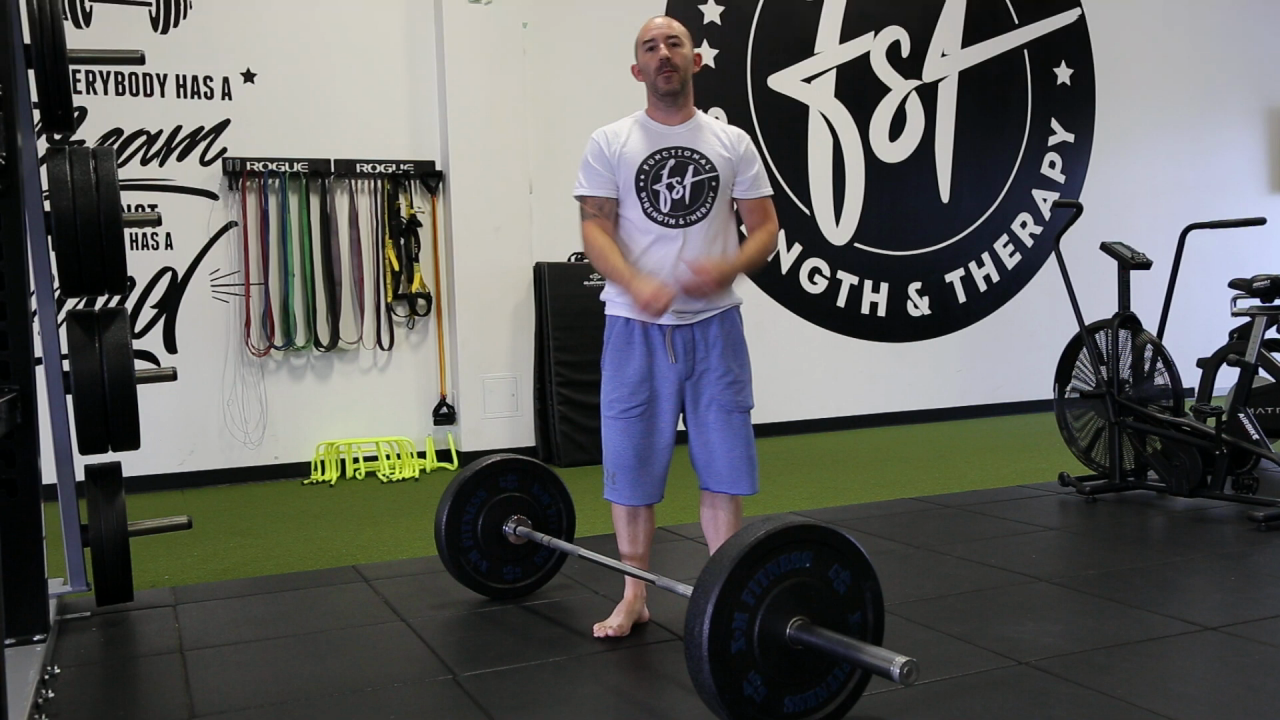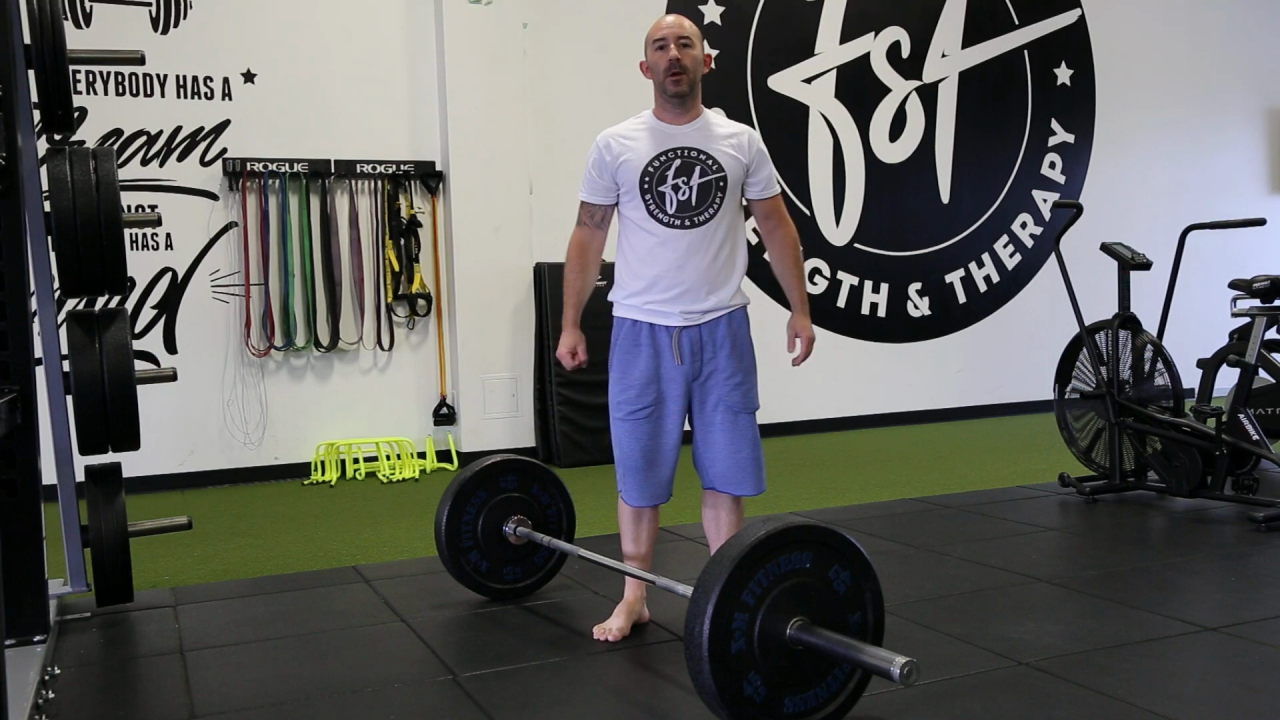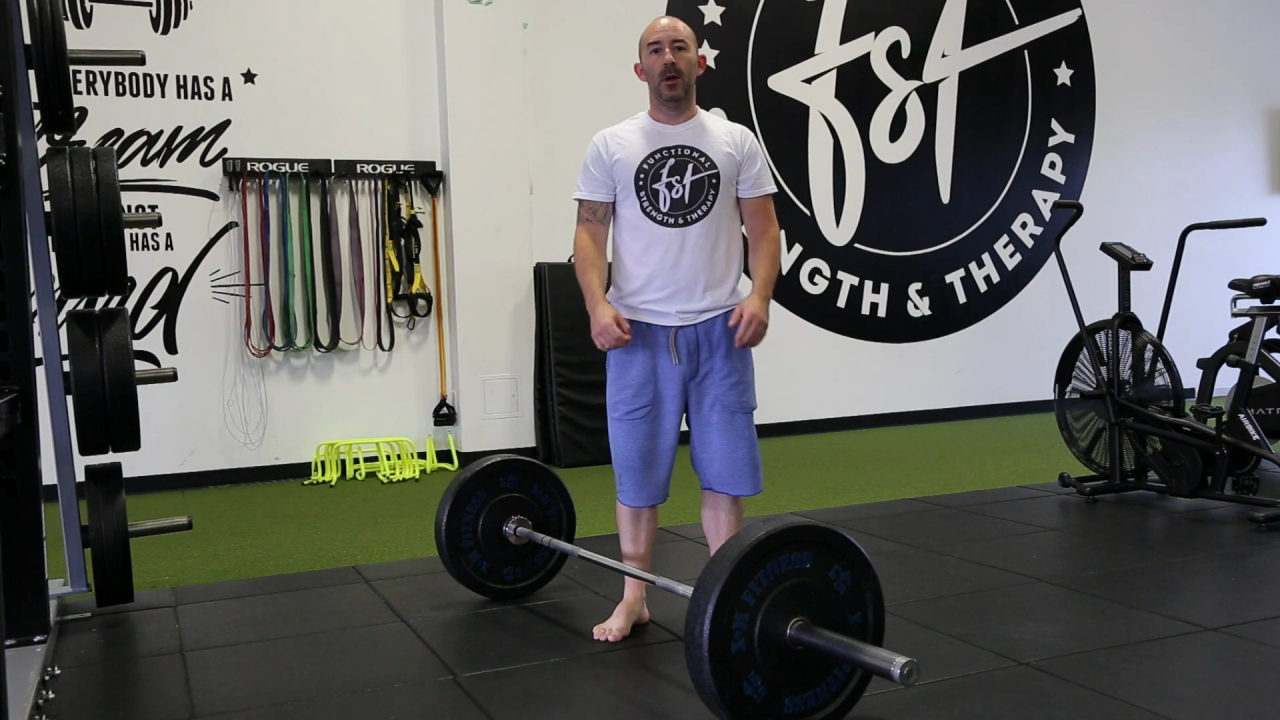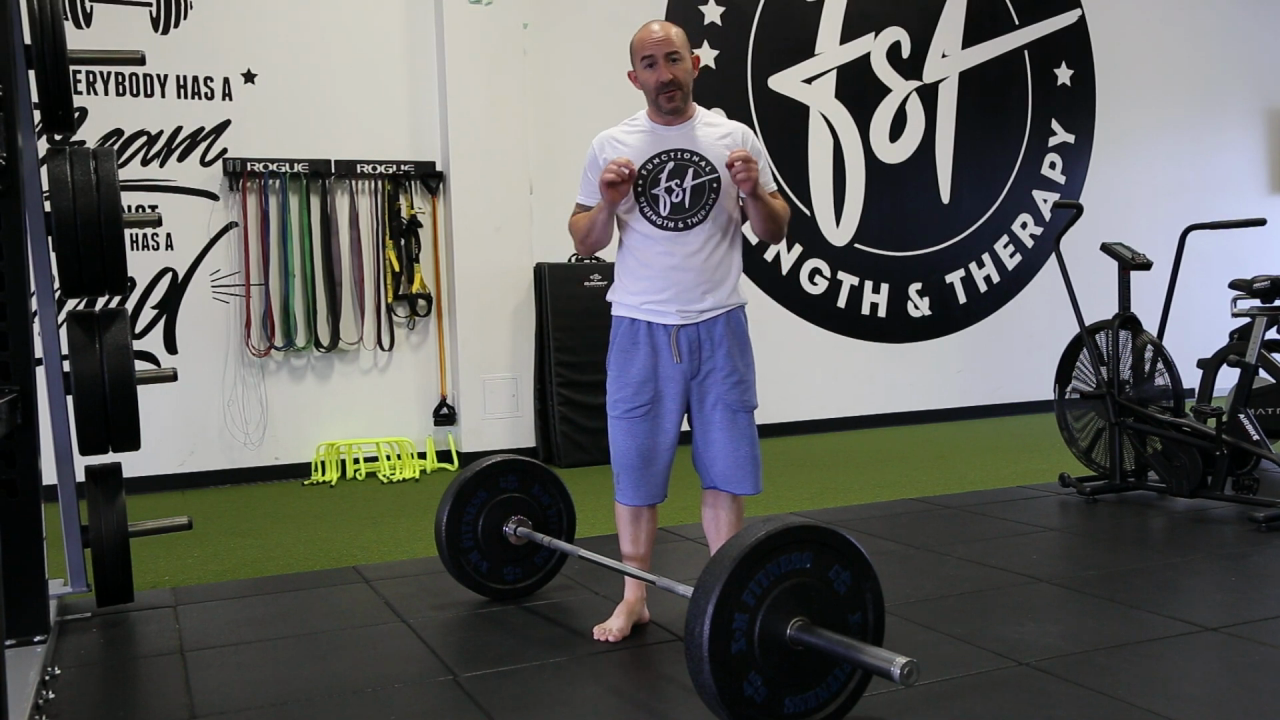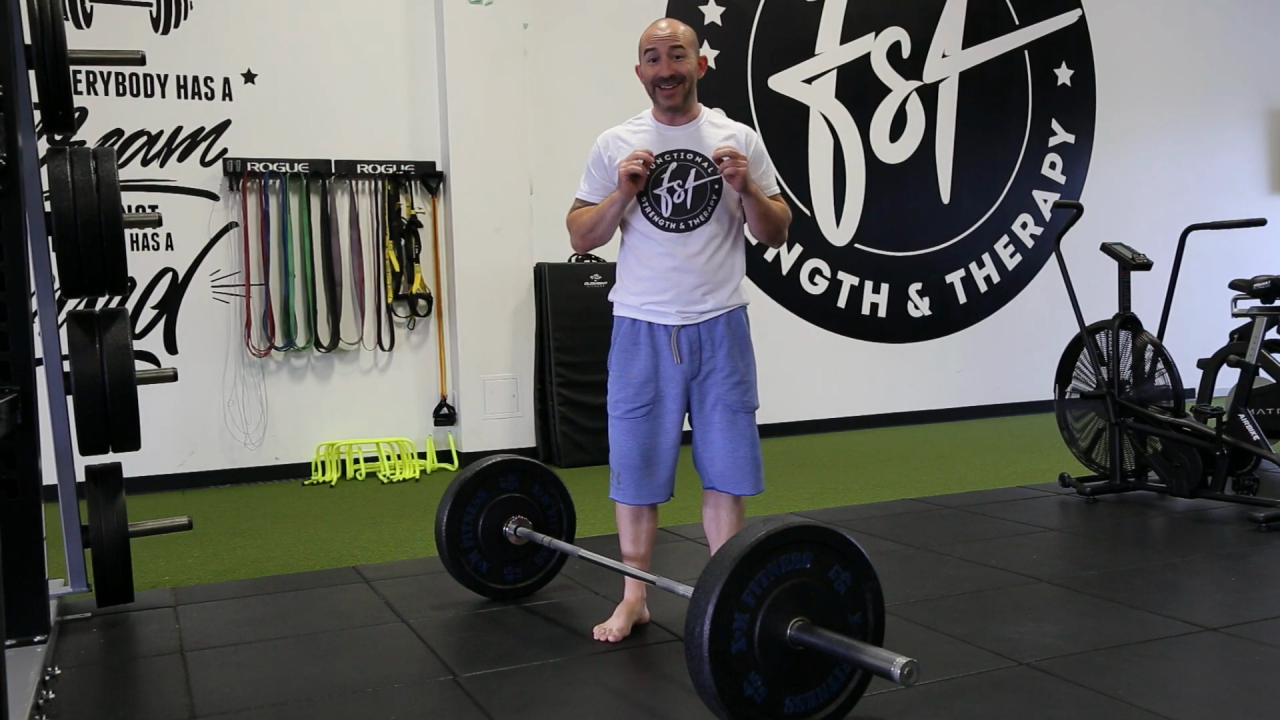
dt=0.4s
person 1, frame 1
left shoulder: (732, 143)
right shoulder: (610, 143)
left elbow: (764, 229)
right elbow: (596, 231)
left wrist: (728, 267)
right wrist: (636, 285)
left hip: (715, 327)
right hip: (637, 329)
left knee: (723, 467)
right knee: (631, 464)
right ankle: (633, 597)
person 1, frame 2
left shoulder: (741, 142)
right shoulder: (615, 144)
left elbow: (776, 229)
right elbow: (588, 239)
left wrist: (800, 310)
right wrist: (570, 324)
left hip: (721, 327)
right hip: (643, 330)
left knee: (726, 468)
right knee: (639, 468)
right ankle: (634, 598)
person 1, frame 3
left shoulder: (737, 141)
right shoulder: (611, 145)
left elbow: (764, 229)
right elbow: (589, 231)
left wrist: (759, 298)
right wrist: (598, 304)
left hip: (717, 327)
right hip: (640, 330)
left knee: (724, 468)
right knee: (636, 467)
right ankle: (634, 597)
person 1, frame 4
left shoulder: (734, 137)
right shoulder: (611, 146)
left elbow: (777, 230)
right elbow: (583, 241)
left wrist: (753, 191)
right wrist: (609, 202)
left hip: (717, 325)
right hip: (641, 328)
left knee: (725, 464)
right knee: (636, 463)
right ankle: (634, 597)
person 1, frame 5
left shoulder: (739, 139)
right shoulder: (615, 144)
left elbow: (778, 231)
right elbow: (579, 236)
left wrist: (745, 187)
right wrist: (622, 193)
left hip: (720, 326)
right hip: (643, 328)
left knee: (726, 466)
right knee: (636, 464)
right ankle: (634, 598)
